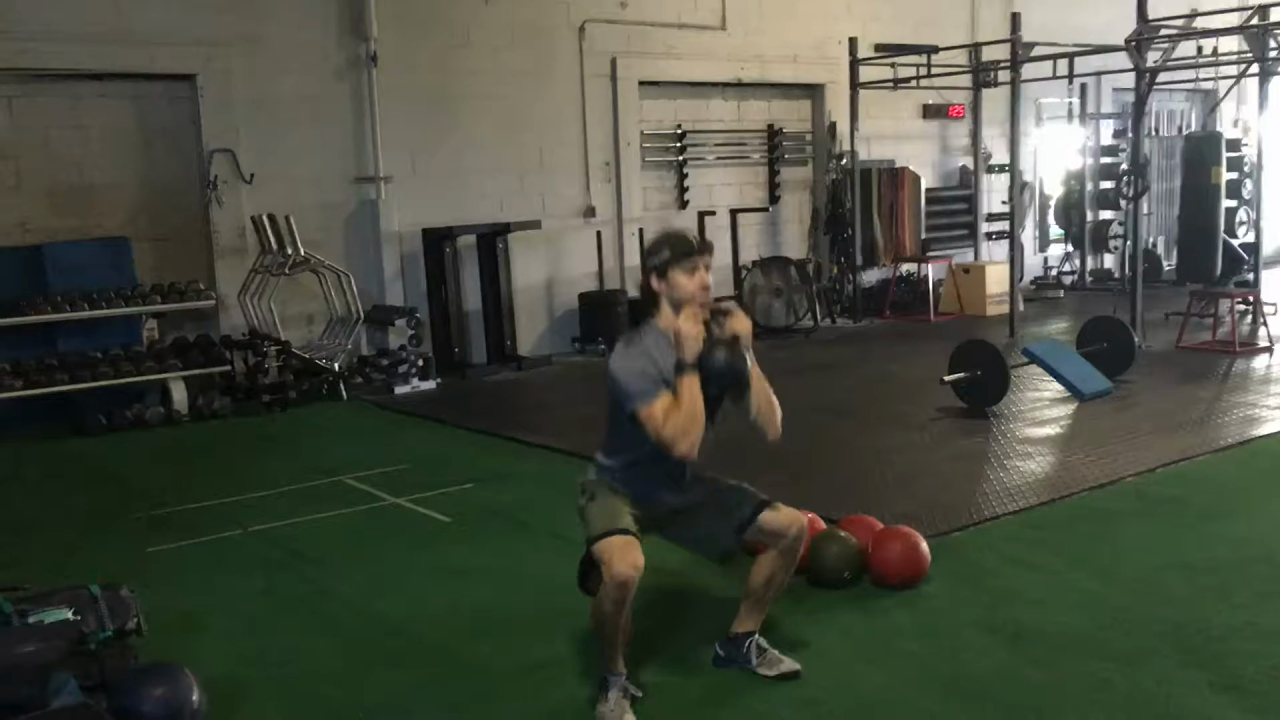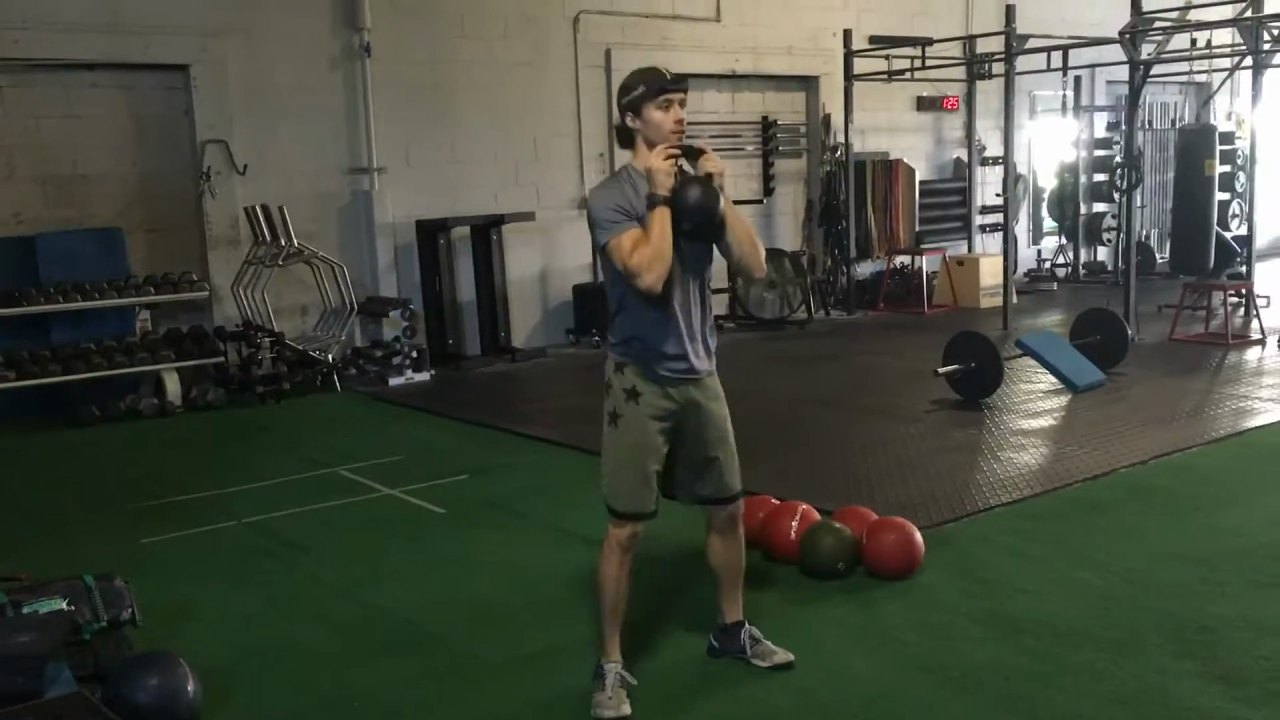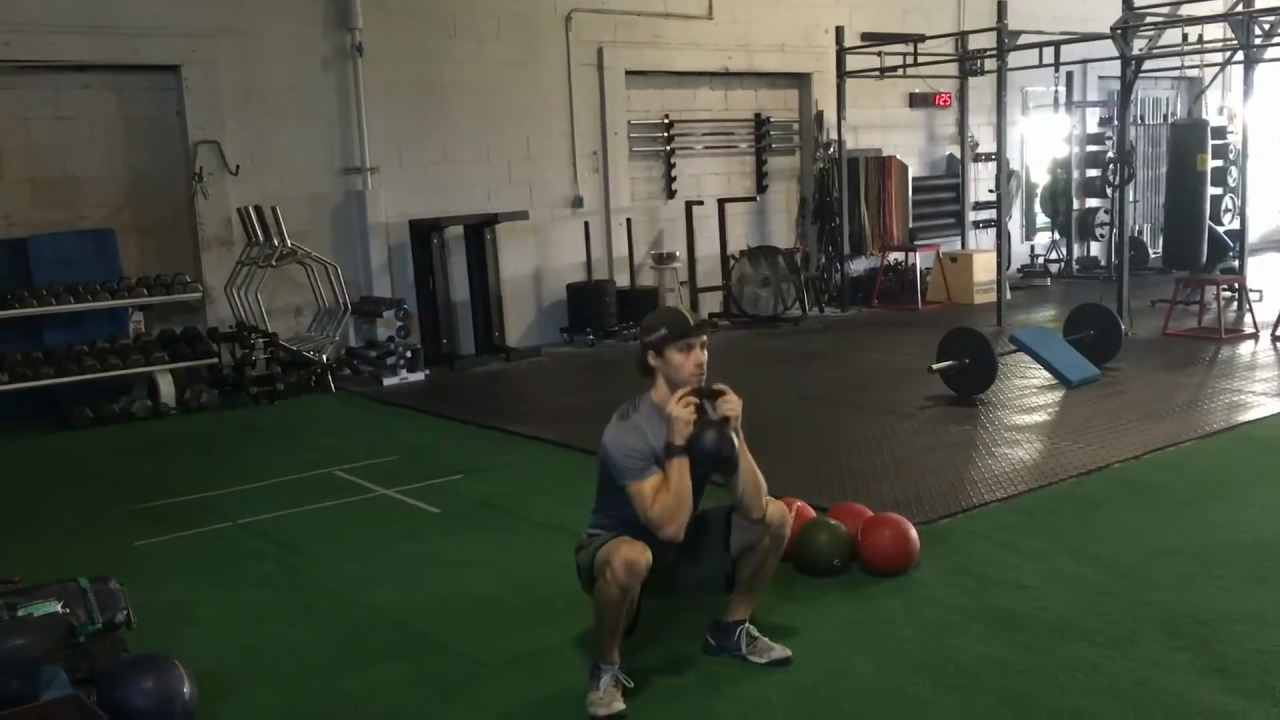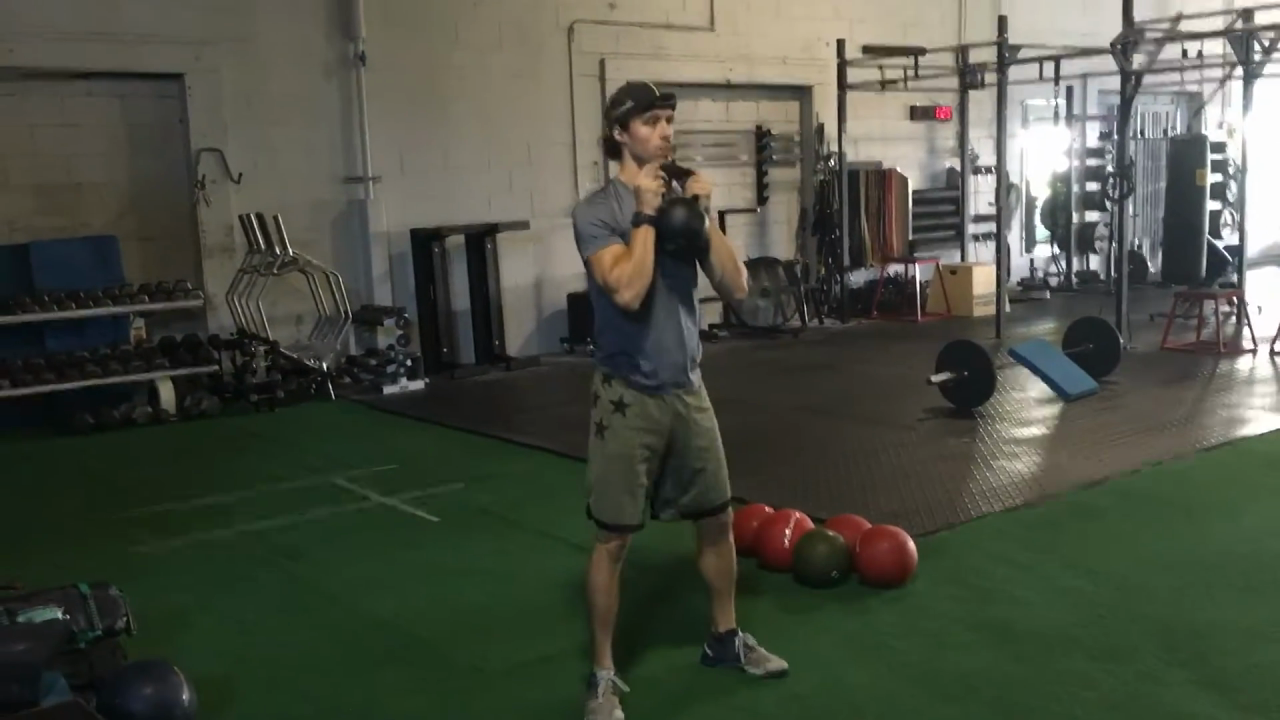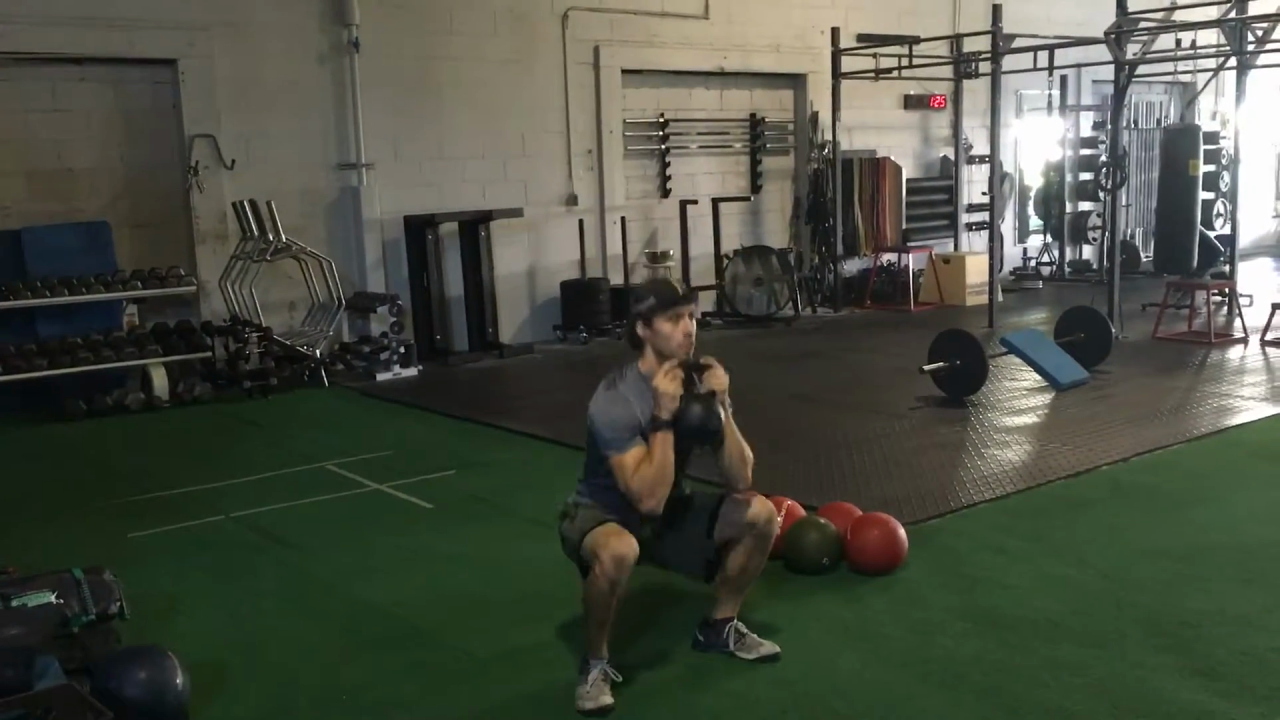
dt=1s
person 1, frame 1
left shoulder: (718, 338)
right shoulder: (634, 356)
left elbow: (771, 426)
right elbow: (684, 443)
left wrist: (744, 351)
right wrist: (687, 360)
left hip: (683, 488)
right hip: (618, 490)
left knee: (790, 529)
right knee: (623, 570)
left ankle: (740, 641)
right ankle: (614, 679)
person 1, frame 2
left shoulder: (696, 184)
right shoulder: (611, 196)
left elbow: (755, 266)
right elbow: (650, 275)
left wrist: (719, 195)
right wrist: (659, 196)
left hip: (699, 378)
right hip: (639, 383)
left knee: (726, 515)
right knee: (626, 530)
left ankle: (731, 631)
right ankle: (610, 666)
person 1, frame 3
left shoulder: (712, 411)
right shoulder: (628, 432)
left elbow: (754, 508)
right elbow: (669, 526)
left wrist: (735, 433)
right wrist: (677, 442)
left hip: (683, 547)
right hip: (613, 542)
left knee: (775, 518)
right knee: (631, 560)
left ankle: (730, 629)
right ankle: (606, 668)
person 1, frame 4
left shoulder: (681, 197)
right shoulder: (597, 210)
left elbow: (735, 287)
right elbow: (626, 291)
left wrist: (703, 217)
right wrist: (645, 214)
left hip: (688, 391)
right hip: (628, 396)
left knee: (717, 523)
right knee: (613, 541)
left ankle: (725, 640)
person 1, frame 5
left shoulder: (701, 385)
right shoulder: (614, 402)
left elbow: (741, 482)
right elbow: (648, 501)
left wrist: (722, 409)
right wrist: (663, 417)
left hip: (670, 515)
right hip: (599, 516)
left knee: (759, 516)
right knee: (618, 551)
left ankle: (719, 625)
right ankle: (595, 663)
